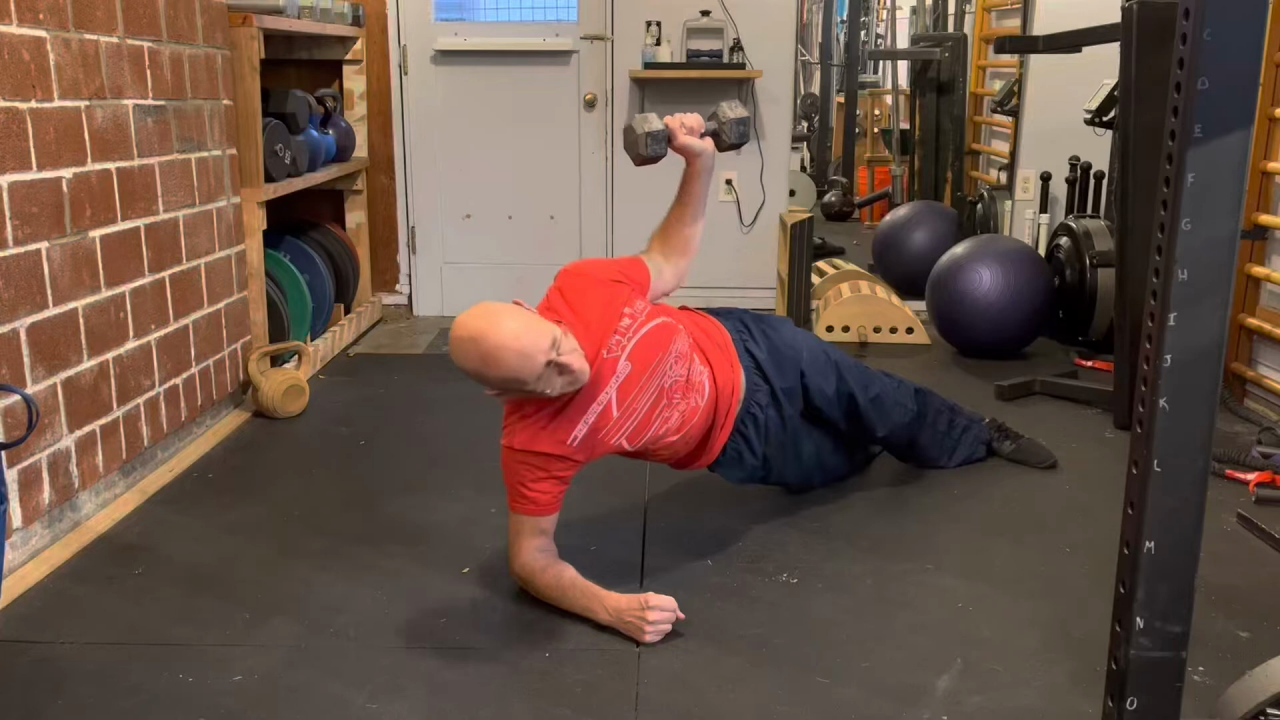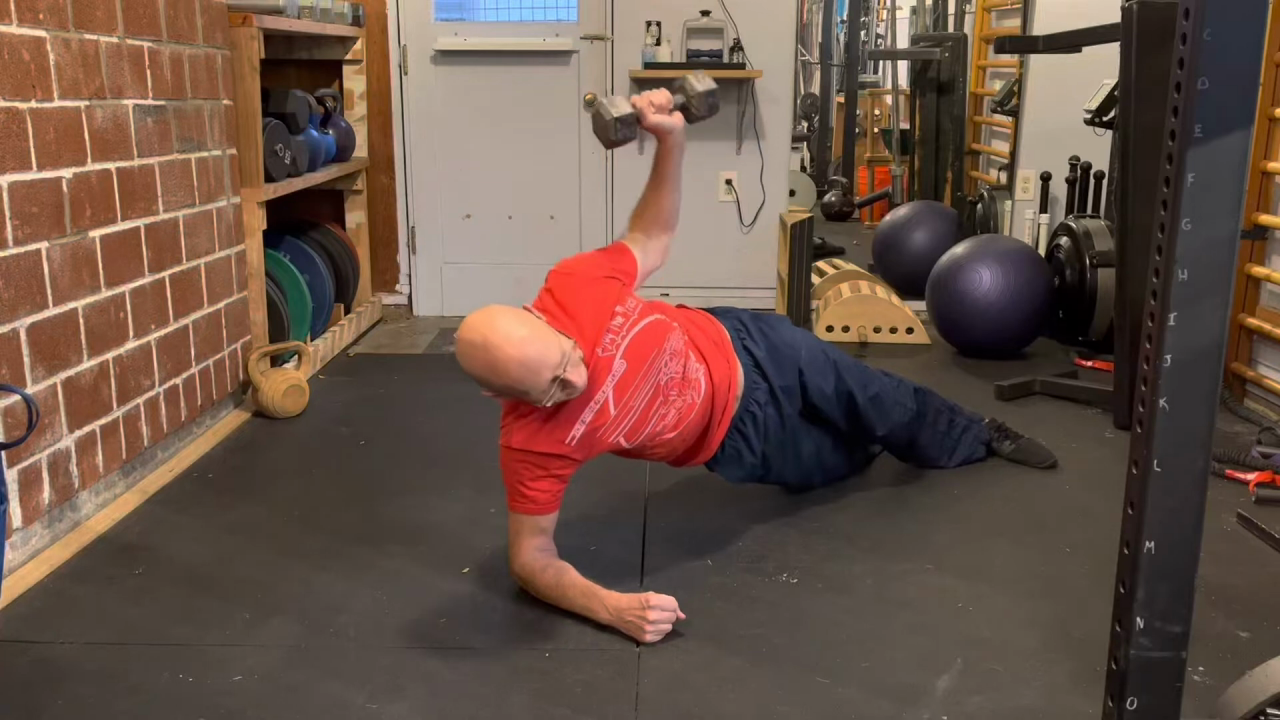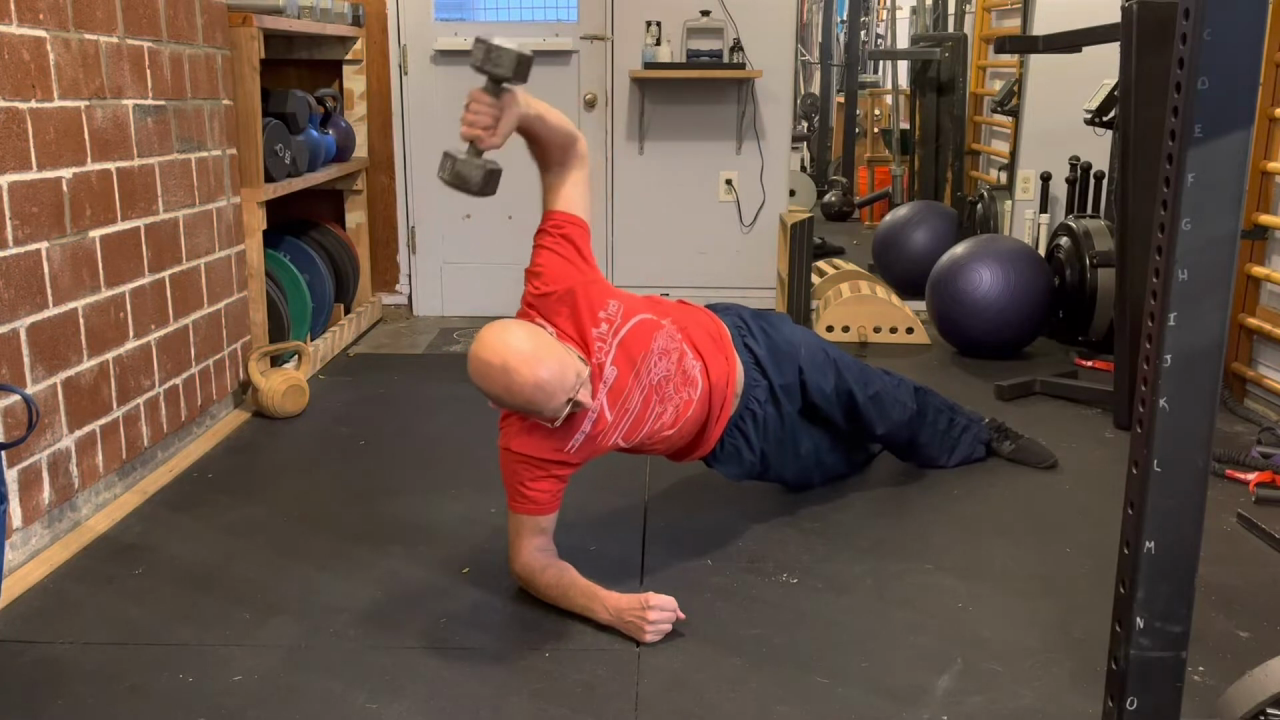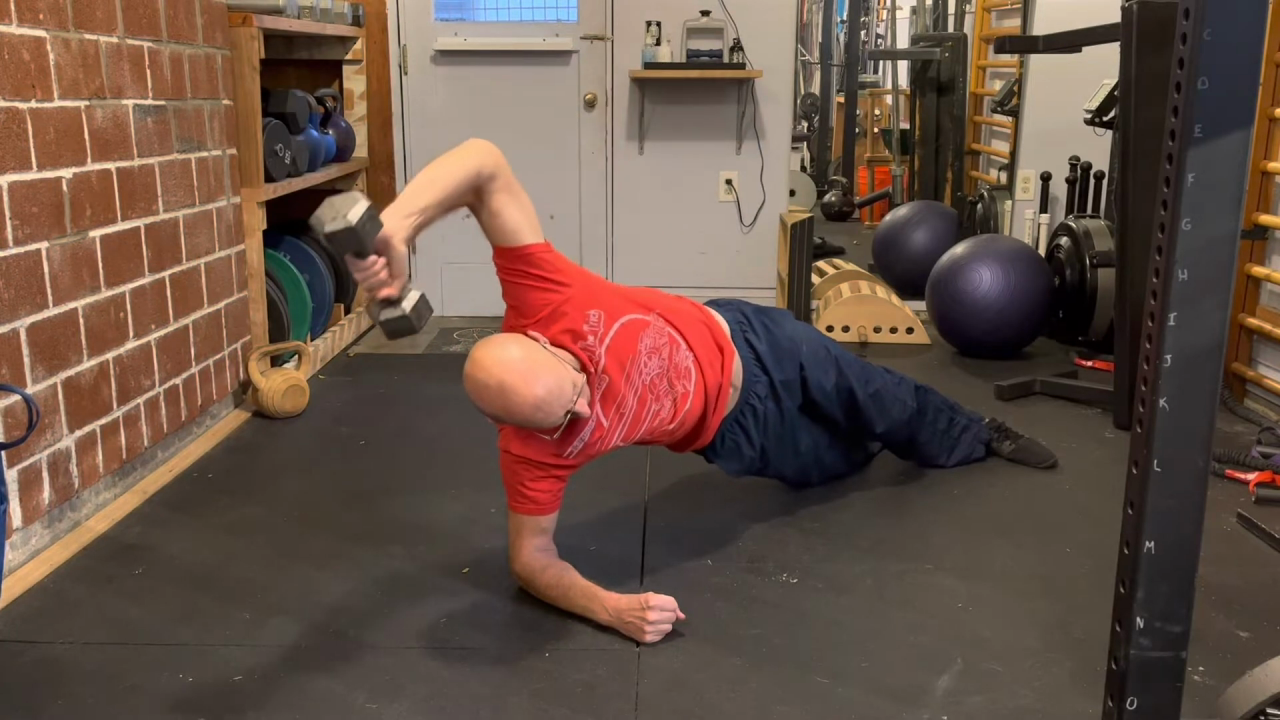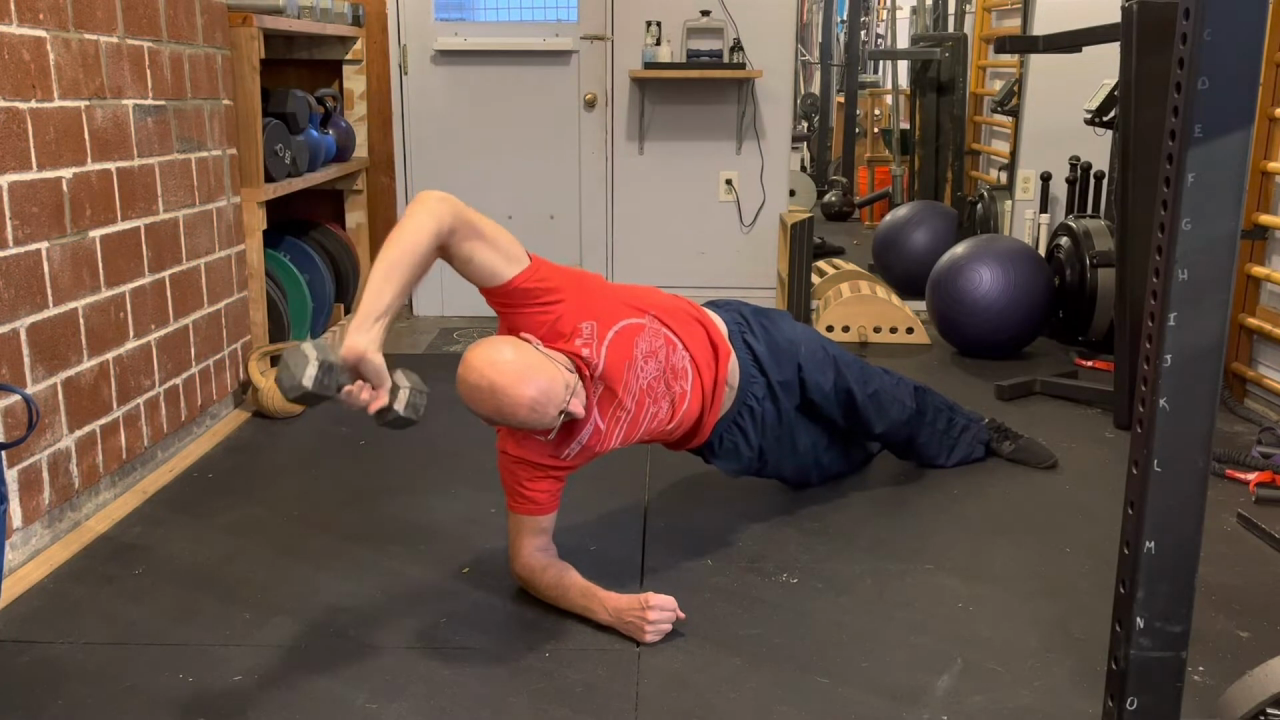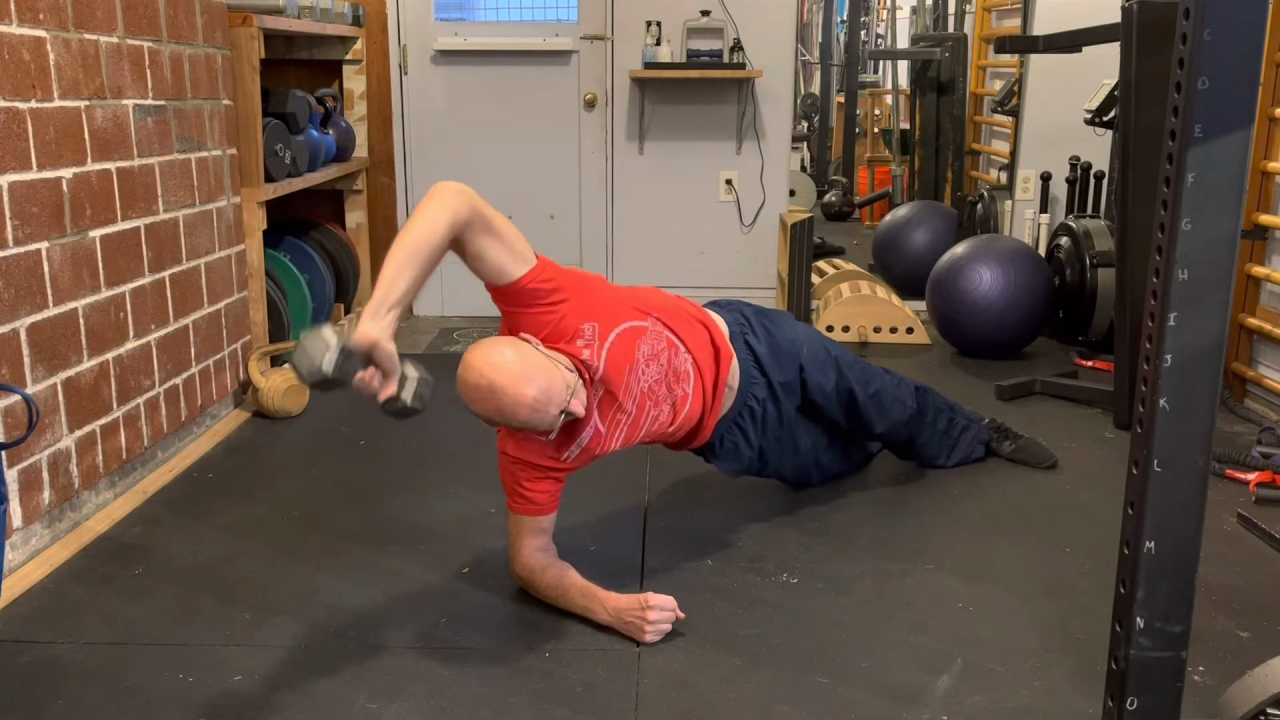
dt=0.7s
person 1, frame 1
left shoulder: (580, 287)
right shoulder: (532, 441)
left elbow: (668, 264)
right elbow: (530, 556)
left wrist: (701, 163)
right wrist: (612, 609)
left hip: (744, 349)
right hip: (737, 441)
left knee: (888, 406)
right knee: (838, 462)
left ankle: (980, 436)
right ankle: (925, 444)
person 1, frame 2
left shoulder: (573, 286)
right shoulder: (531, 440)
left elbow: (651, 242)
right elbow: (531, 557)
left wrist: (669, 140)
right wrist: (613, 608)
left hip: (742, 348)
right hip: (736, 440)
left knee: (888, 407)
right knee: (841, 462)
left ankle: (981, 435)
right ankle: (923, 442)
person 1, frame 3
left shoulder: (555, 294)
right shoulder: (530, 442)
left elbow: (570, 156)
right elbow: (531, 557)
left wrist: (521, 110)
right wrist: (612, 608)
left hip: (742, 347)
right hip: (735, 437)
left knee: (889, 407)
right knee: (837, 460)
left ankle: (981, 436)
right ankle: (874, 441)
person 1, frame 4
left shoulder: (544, 300)
right shoulder: (532, 447)
left elbow: (484, 163)
right elbow: (531, 558)
left wrist: (394, 224)
right wrist: (611, 608)
left hip: (745, 342)
right hip: (735, 431)
left knee: (888, 405)
right knee: (835, 462)
left ankle: (978, 435)
right ankle: (922, 446)
person 1, frame 5
left shoulder: (538, 307)
right shoulder: (531, 447)
left elbow: (439, 212)
right elbow: (531, 558)
left wrist: (368, 327)
right wrist: (611, 608)
left hip: (742, 345)
right hip: (732, 433)
left knee: (889, 407)
right knee: (835, 461)
left ankle: (978, 435)
right ankle: (923, 444)
person 1, frame 6
left shoulder: (540, 313)
right shoulder: (529, 453)
left elbow: (460, 202)
right elbow: (531, 560)
left wrist: (383, 305)
right wrist: (610, 609)
left hip: (743, 346)
right hip: (729, 434)
left knee: (885, 406)
right knee: (839, 461)
left ankle: (980, 436)
right ankle: (945, 445)
